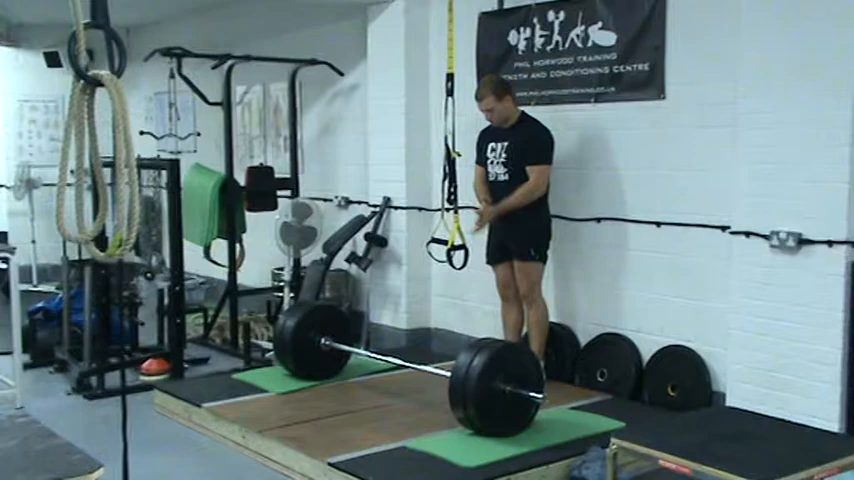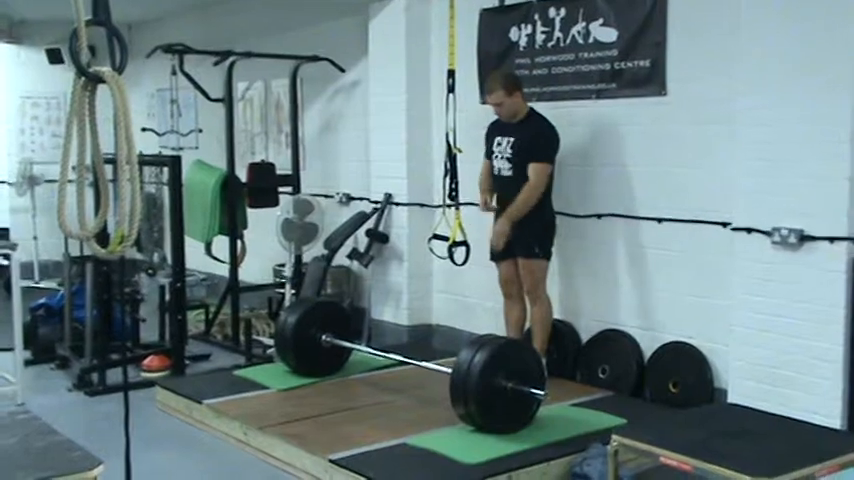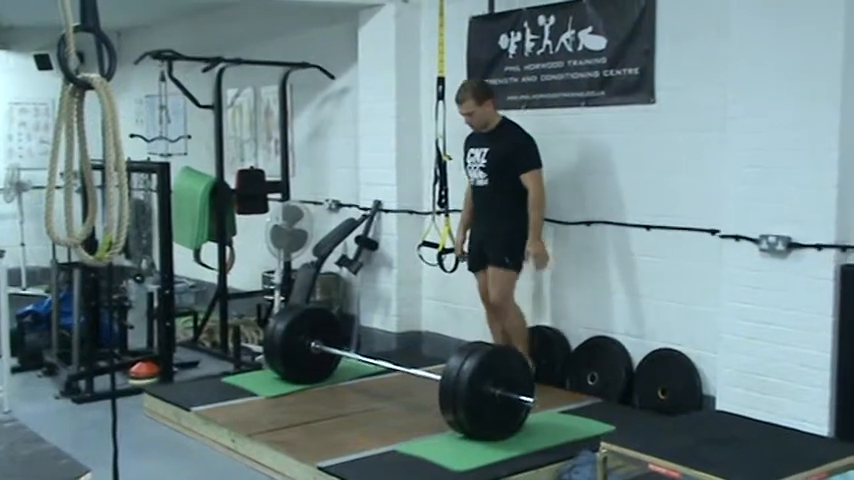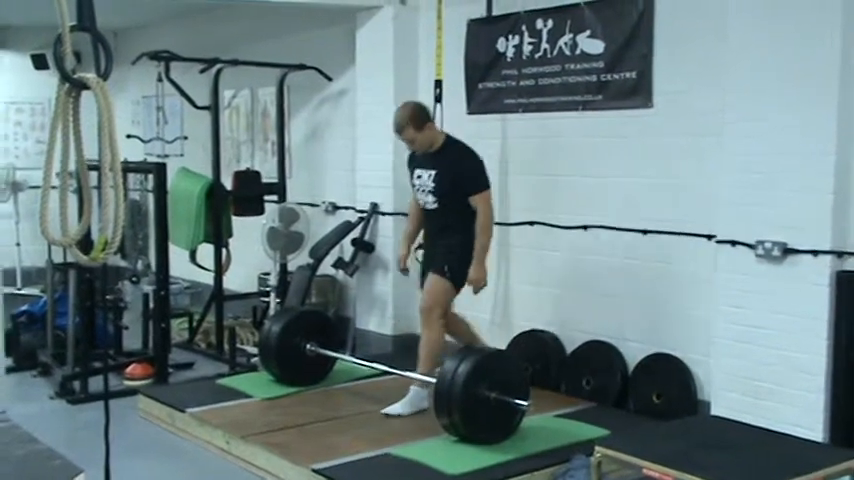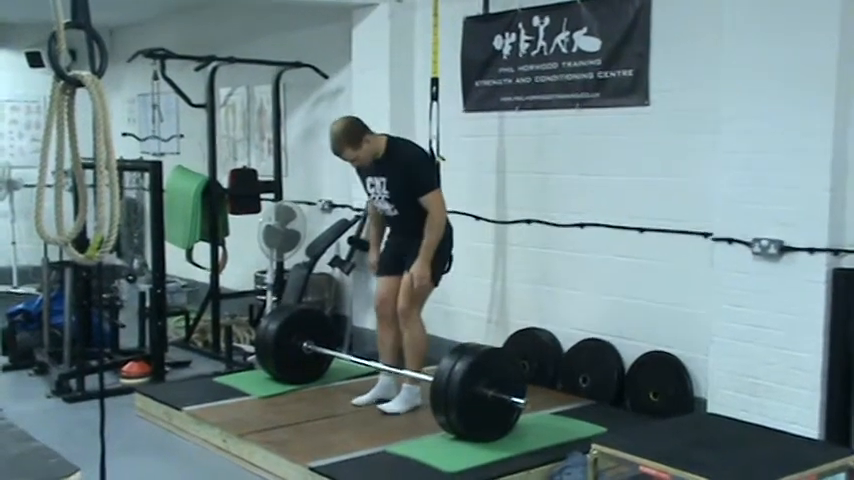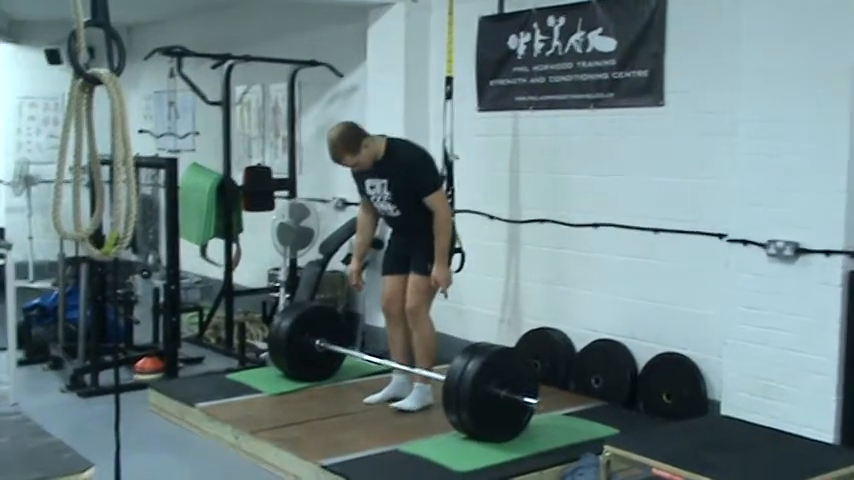
dt=0.5s
person 1, frame 1
left shoulder: (535, 133)
right shoulder: (486, 135)
left elbow: (538, 185)
right elbow: (480, 178)
left wrist: (496, 209)
right wrist: (485, 207)
left hip: (529, 226)
right hip: (499, 226)
left knee: (529, 294)
right knee: (507, 295)
person 1, frame 2
left shoulder: (541, 131)
right shoulder: (495, 129)
left elbow: (537, 184)
right elbow: (488, 171)
left wrist: (508, 220)
right wrist: (485, 196)
left hip: (533, 223)
right hip: (505, 222)
left knee: (534, 291)
right knee: (510, 290)
person 1, frame 3
left shoulder: (516, 140)
right shoulder: (471, 140)
left elbow: (535, 190)
left wrist: (535, 239)
right wrist: (461, 233)
left hip: (508, 232)
right hip: (481, 232)
left knee: (500, 299)
right knee: (490, 301)
person 1, frame 4
left shoulder: (462, 159)
right shoulder: (415, 158)
left elbow: (484, 212)
left wrist: (479, 264)
right wrist: (406, 245)
left hip: (458, 244)
right hip: (433, 243)
left knee: (429, 310)
right knee: (443, 315)
left ankle: (421, 392)
person 1, frame 5
left shoulder: (411, 159)
right shoulder: (365, 164)
left elbow: (437, 211)
left wrist: (423, 261)
right wrist: (374, 248)
left hip: (429, 240)
right hip: (398, 239)
left knee: (407, 309)
right knee: (384, 307)
left ankle: (411, 391)
right ankle: (387, 383)
person 1, frame 6
left shoulder: (412, 159)
right shoulder: (361, 167)
left elbow: (442, 211)
right elbow: (367, 211)
left wrist: (441, 263)
right wrist: (357, 258)
left hip: (430, 238)
right hip: (400, 237)
left knee: (415, 308)
right knee: (391, 307)
left ankle: (422, 389)
right ankle: (400, 381)
